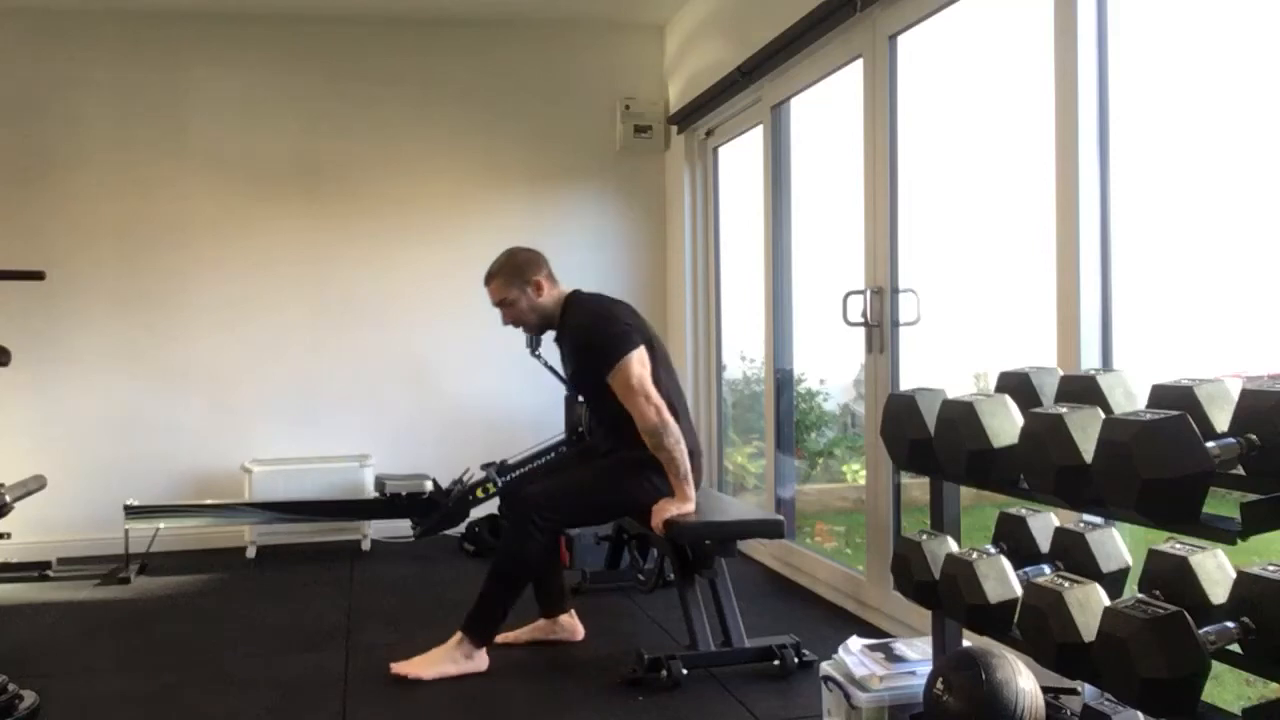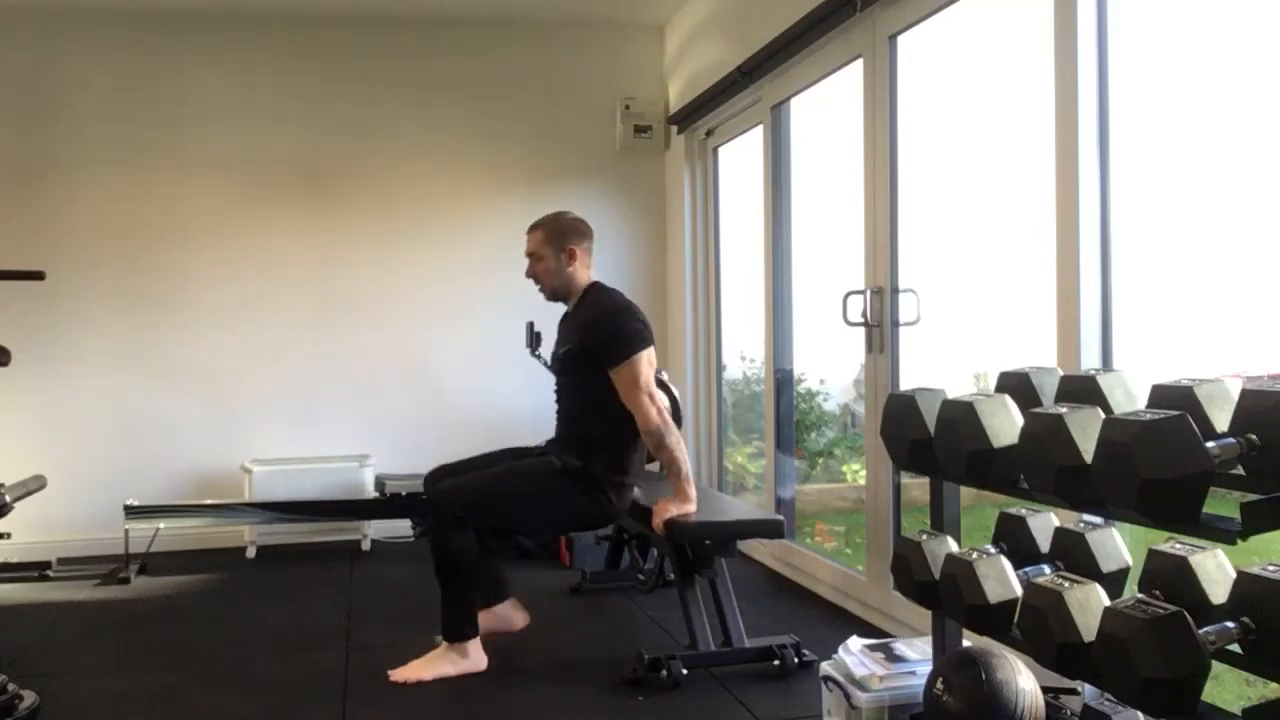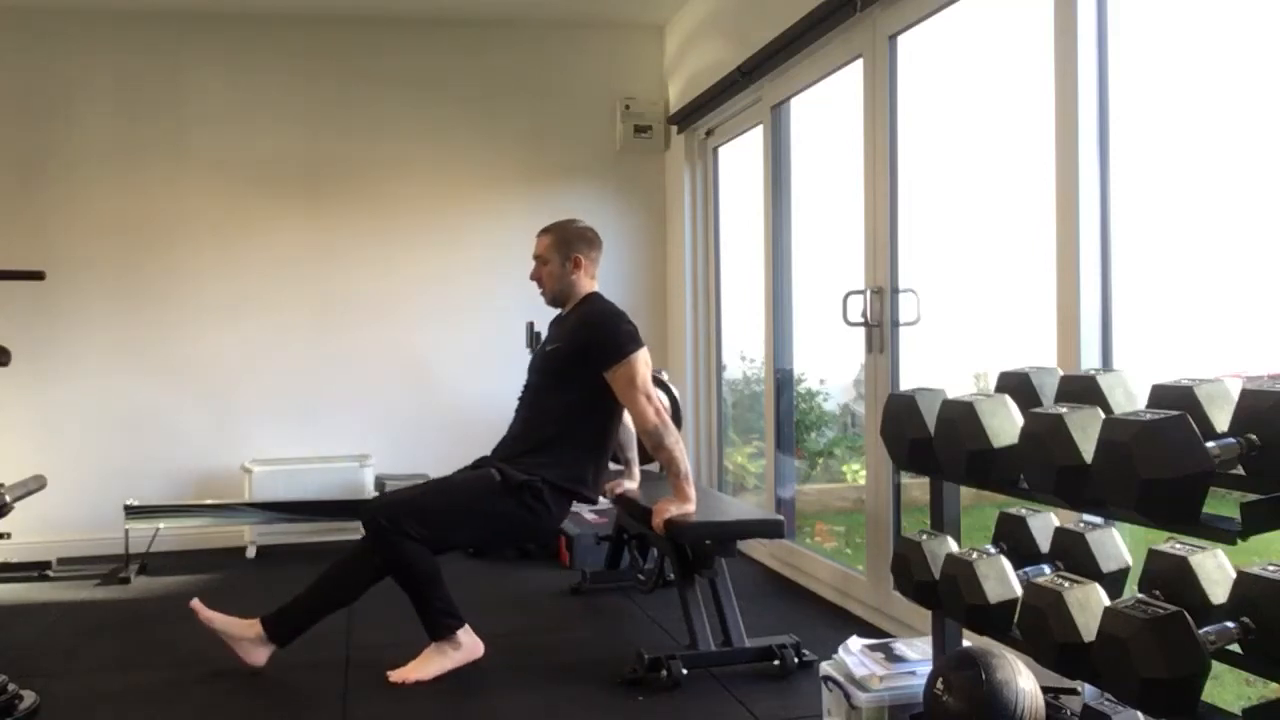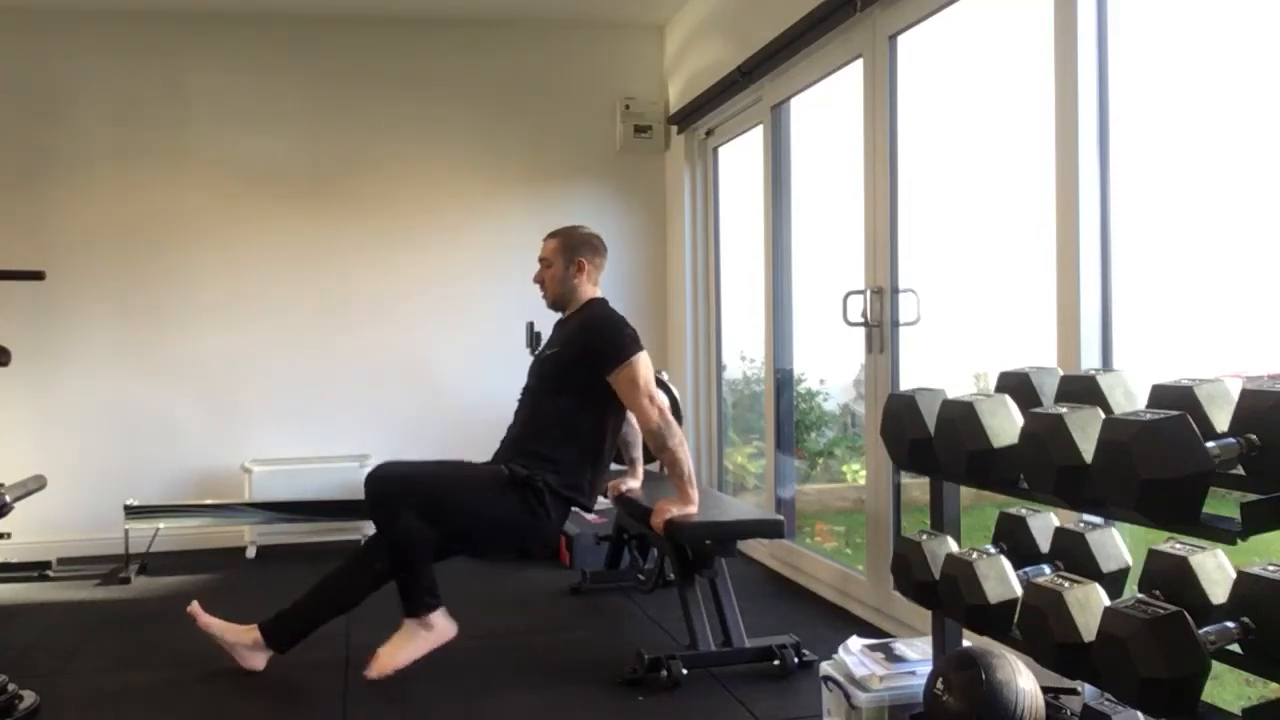
dt=0.5s
person 1, frame 1
left shoulder: (597, 323)
right shoulder: (572, 324)
left elbow: (649, 408)
left wrist: (683, 494)
left hip: (655, 467)
right hip: (622, 452)
left knee: (530, 508)
right knee: (518, 495)
left ankle: (470, 647)
right ankle: (558, 618)
person 1, frame 2
left shoulder: (610, 317)
right shoulder: (577, 315)
left elbow: (648, 409)
left wrist: (683, 495)
right wrist: (632, 466)
left hip: (588, 483)
right hip: (566, 458)
left knee: (449, 502)
right knee: (442, 482)
left ankle: (462, 647)
right ankle: (498, 605)
person 1, frame 3
left shoulder: (603, 324)
right shoulder: (567, 323)
left elbow: (647, 409)
right elbow: (614, 406)
left wrist: (683, 496)
right wrist: (629, 475)
left hip: (530, 493)
right hip: (508, 475)
left knee: (386, 517)
right knee: (387, 530)
left ankle: (453, 640)
right ankle: (267, 634)
person 1, frame 4
left shoulder: (603, 329)
right shoulder: (573, 327)
left elbow: (650, 409)
right elbow: (619, 407)
left wrist: (685, 497)
right wrist: (633, 474)
left hip: (533, 499)
right hip: (514, 488)
left knee: (387, 484)
right knee: (388, 545)
left ankle: (426, 618)
right ankle: (265, 639)
